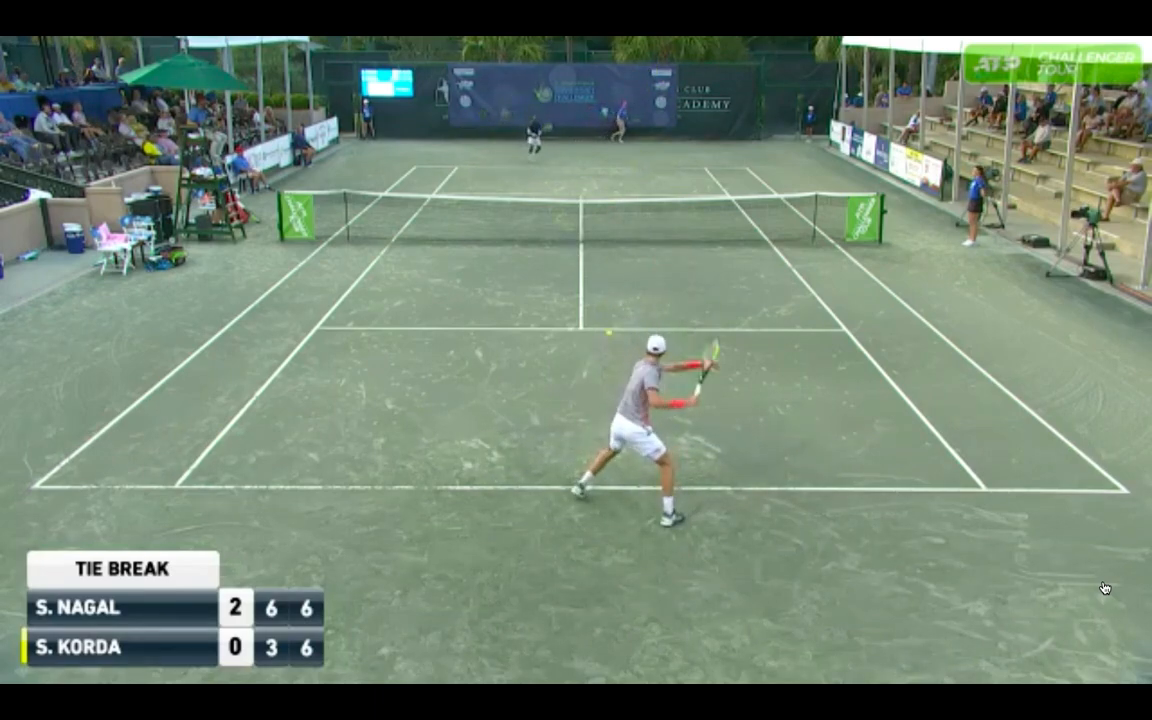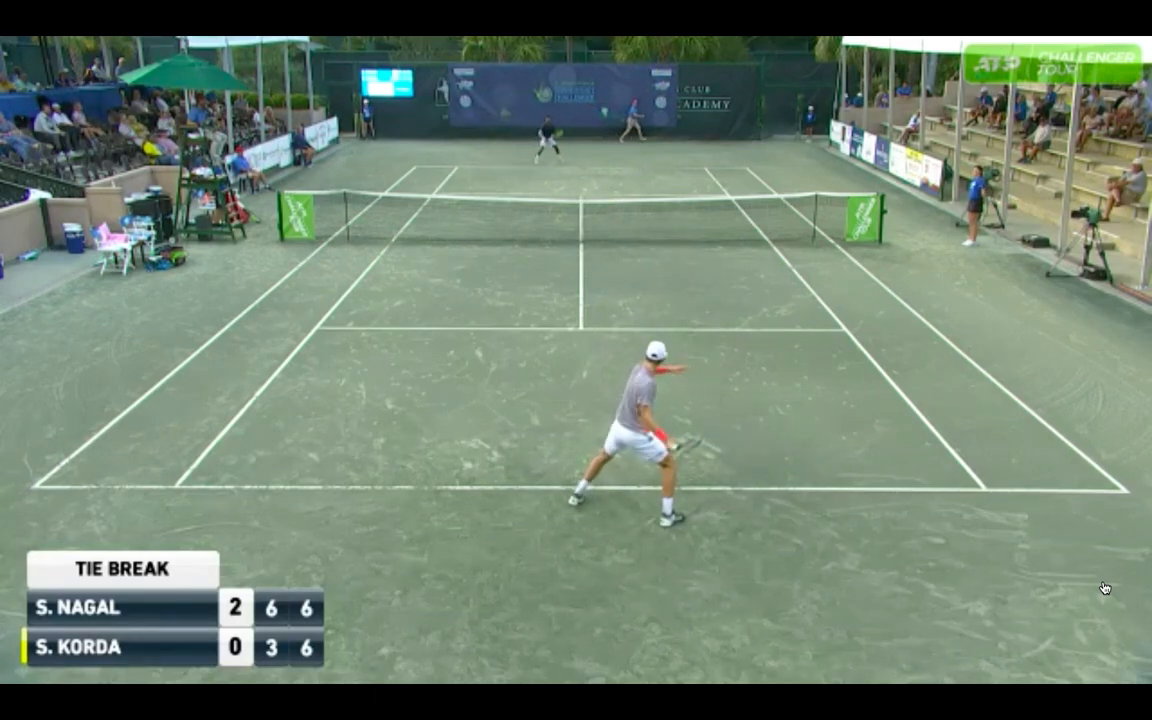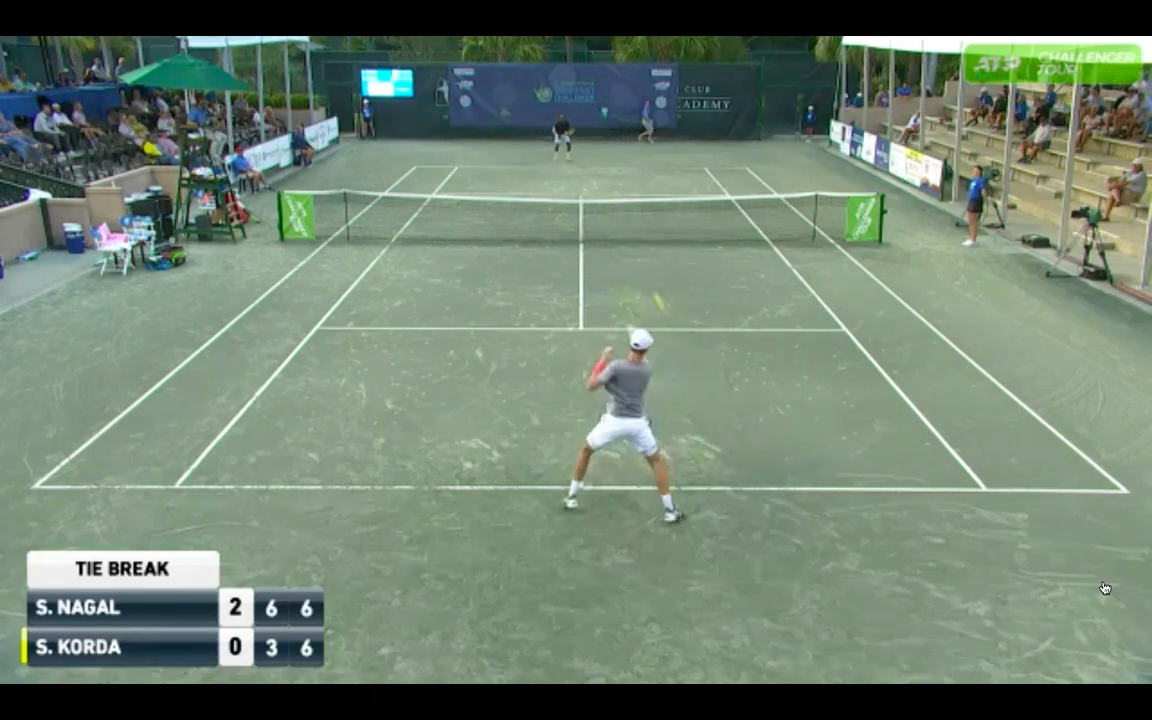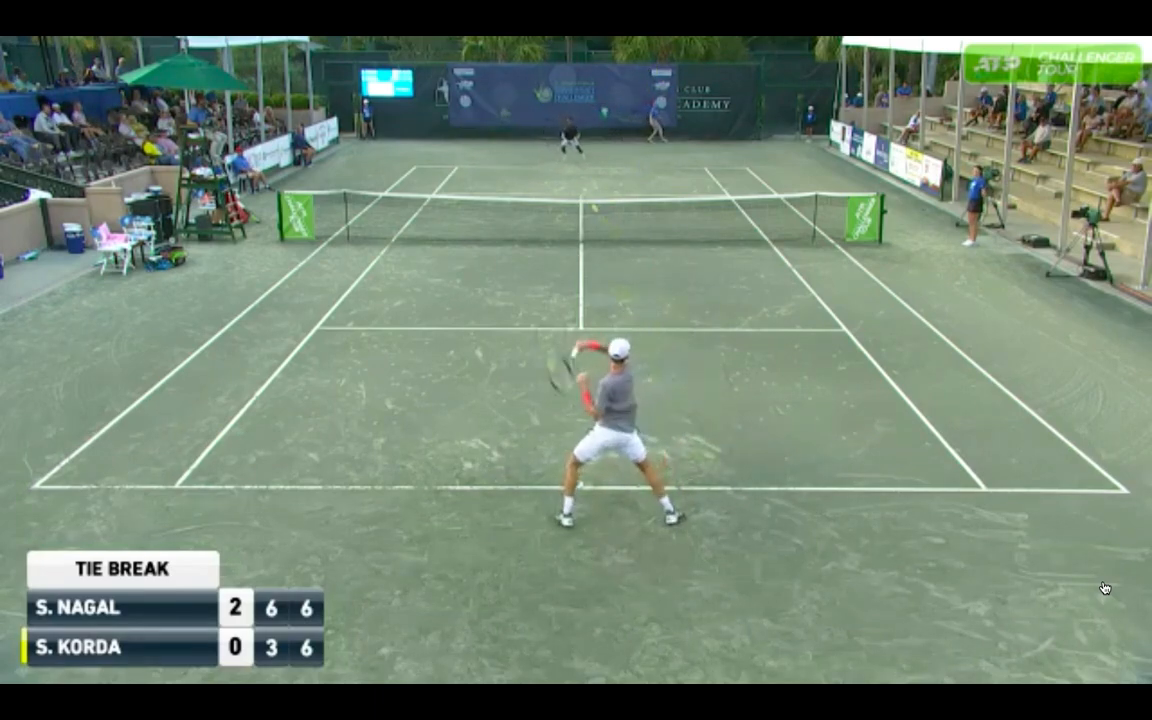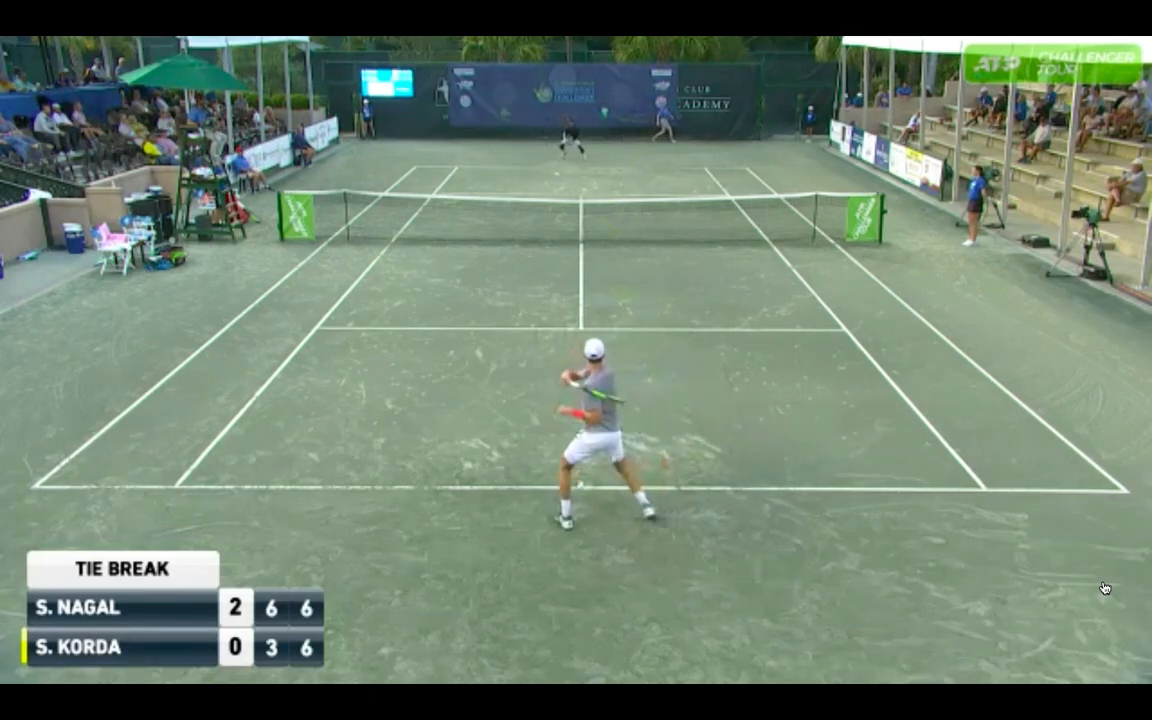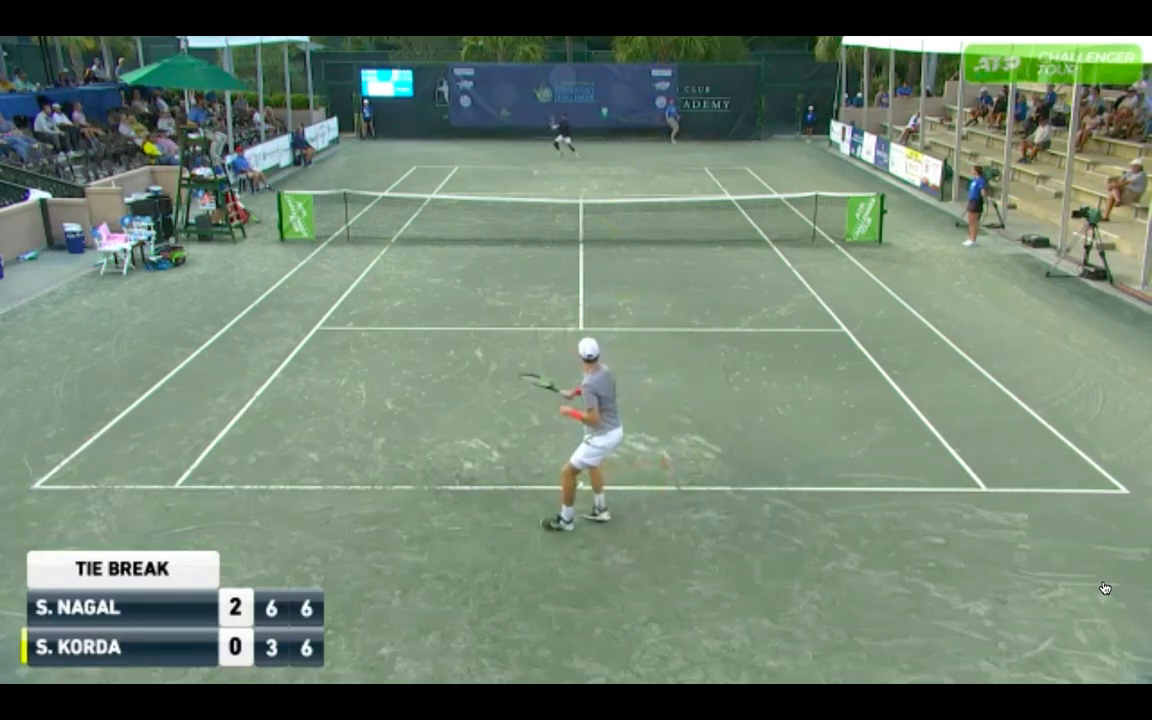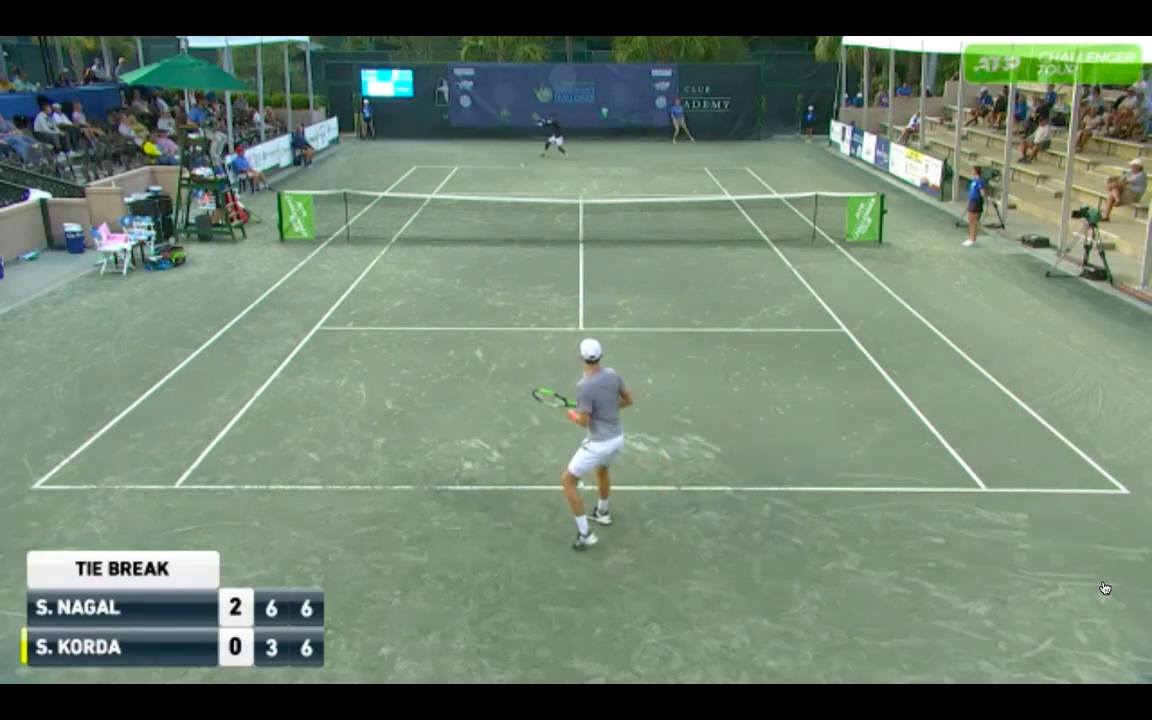
dt=0.2s
person 1, frame 1
left shoulder: (642, 363)
right shoulder: (651, 371)
left elbow: (672, 367)
right elbow: (655, 401)
left wrist: (700, 364)
right wrist: (684, 402)
left hip: (619, 422)
right hip: (635, 428)
left knee: (610, 451)
right knee: (667, 463)
left ankle: (582, 484)
right ankle: (668, 514)
person 1, frame 2
left shoulder: (638, 368)
right shoulder: (649, 384)
right elbow: (645, 417)
left wrist: (669, 369)
right wrist: (664, 438)
left hip: (619, 428)
right hip: (637, 435)
left knee: (604, 456)
right knee: (669, 465)
left ankle: (578, 493)
right ankle: (667, 515)
person 1, frame 3
left shoulder: (616, 366)
right shoulder: (647, 370)
left elbow: (590, 386)
left wrist: (602, 361)
left hip: (614, 421)
right hip: (637, 423)
left knee: (585, 451)
right knee: (657, 462)
left ankle: (572, 496)
right ankle: (669, 510)
person 1, frame 4
left shoulder: (606, 384)
right shoulder: (628, 370)
left elbow: (594, 413)
right elbow: (610, 353)
left wrist: (583, 388)
right wrist: (587, 344)
left hip: (606, 434)
right hip: (627, 433)
left knee: (573, 464)
right knee: (648, 469)
left ankle: (567, 515)
right ankle: (670, 512)
person 1, frame 5
left shoulder: (591, 384)
right shoulder: (607, 371)
left elbow: (595, 418)
right elbow: (578, 375)
left wrist: (570, 411)
right wrist: (568, 374)
left hip: (593, 436)
right hip: (613, 433)
left knee: (564, 467)
right knee: (622, 466)
left ankle: (566, 517)
right ankle: (646, 505)
person 1, frame 6
left shoulder: (589, 384)
right shoulder: (605, 370)
left elbow: (593, 419)
left wrist: (570, 411)
right wrist: (576, 392)
left hip: (602, 437)
right hip: (616, 430)
left knee: (568, 473)
right knee: (590, 463)
left ankle: (566, 520)
right ankle: (601, 509)
person 1, frame 7
left shoulder: (584, 386)
right shoulder: (612, 374)
left elbow: (583, 421)
right elbow: (628, 400)
left wrist: (572, 414)
left hip: (598, 444)
right hip: (617, 438)
left knee: (568, 481)
right knee: (602, 468)
left ankle: (585, 534)
right ankle: (603, 513)
